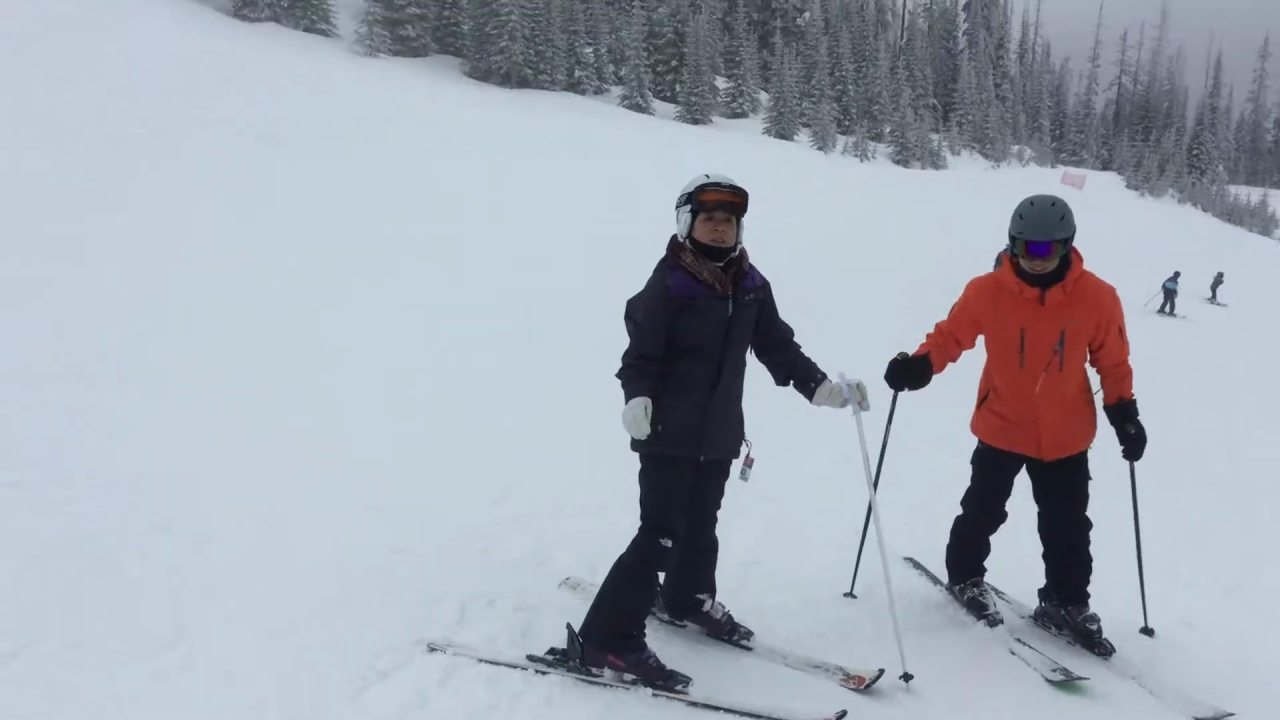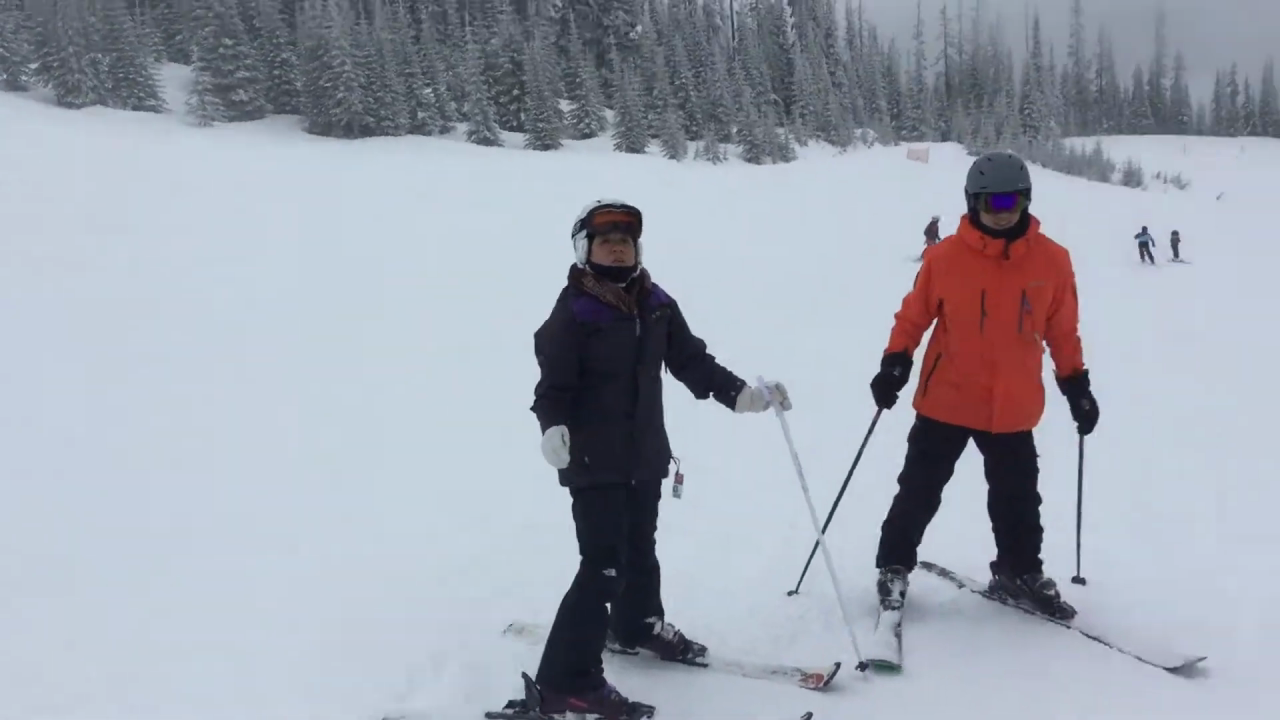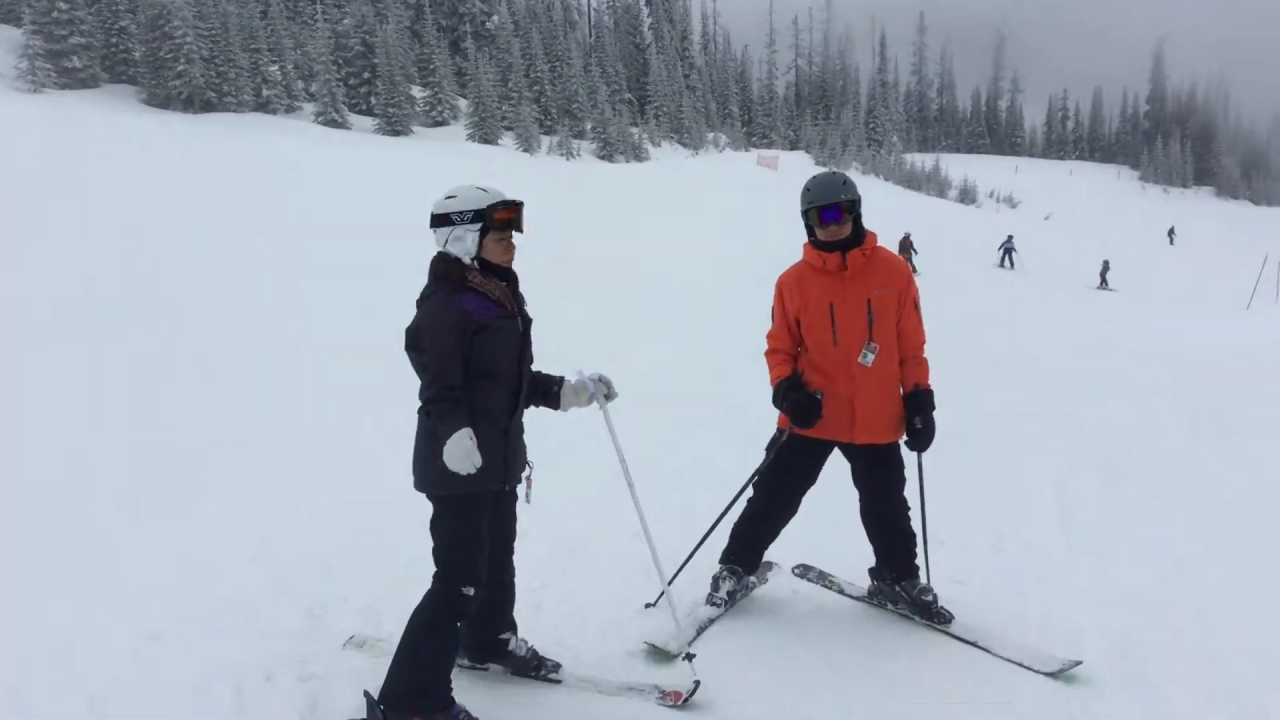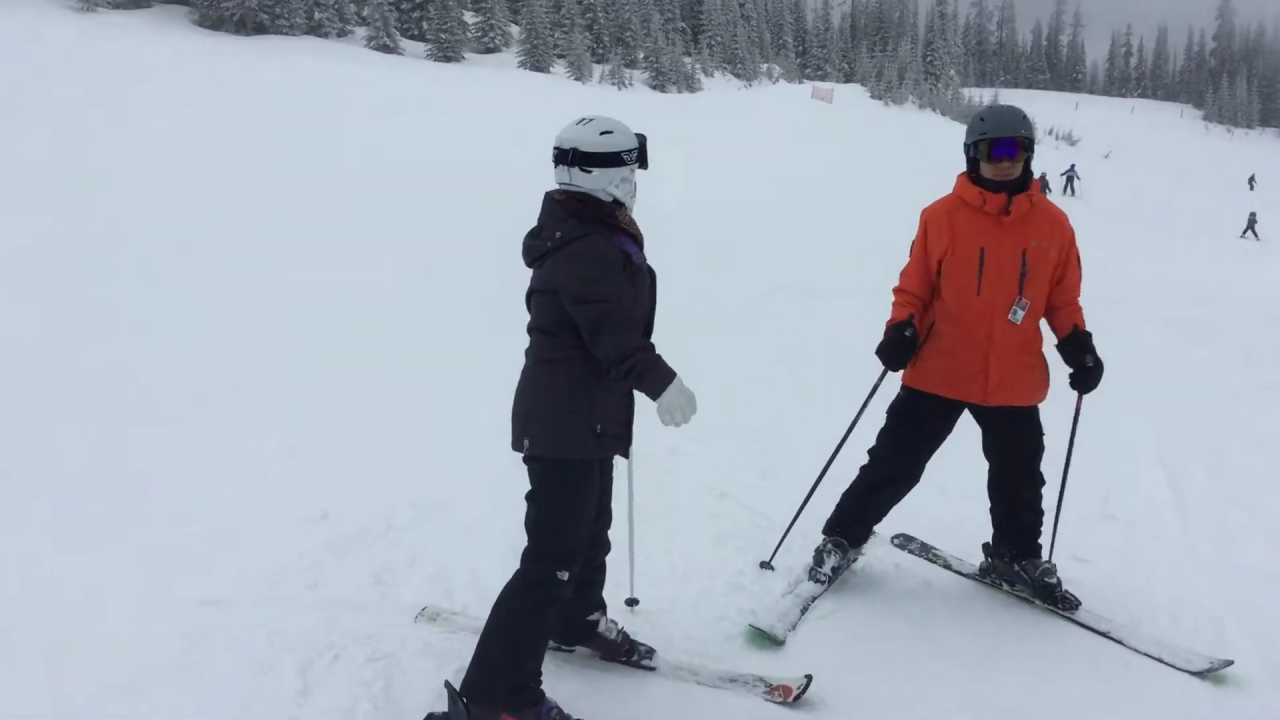
dt=1s
person 1, frame 1
left shoulder: (751, 286)
right shoulder: (668, 284)
left elbow: (777, 346)
right elbow: (641, 353)
left wrist: (821, 387)
right wrist: (637, 398)
left hip: (718, 432)
right hip: (668, 432)
left knee: (701, 525)
right knee: (661, 535)
left ankle: (690, 596)
right ankle: (609, 638)
person 1, frame 2
left shoulder: (655, 304)
right shoulder: (573, 313)
left elbow: (691, 360)
right elbow: (554, 384)
left wrist: (741, 393)
right wrist: (554, 427)
left hip: (645, 455)
right hip: (594, 460)
left knee: (640, 549)
right knee: (602, 566)
left ankle: (639, 623)
person 1, frame 3
left shoulder: (501, 300)
right shoulder: (443, 308)
right elbow: (440, 389)
left wrist: (566, 392)
right wrist: (454, 433)
left hip: (500, 459)
right hip: (457, 467)
left knee: (496, 560)
right knee: (460, 579)
left ankle: (492, 639)
person 1, frame 4
left shoulder: (575, 234)
right shoulder: (591, 250)
right elbow: (614, 334)
right wrist: (660, 384)
left hip: (579, 414)
right hip: (568, 420)
left knee: (587, 530)
right knee: (554, 554)
left ankle: (577, 620)
person 2, frame 1
left shoulder: (1097, 297)
right shoulder: (986, 291)
left elbow: (1113, 360)
right elbow: (950, 335)
left wrist: (1123, 411)
right wrist: (917, 365)
left hip: (1066, 434)
right hip: (1001, 426)
left knee: (1068, 526)
right knee: (982, 510)
left ankle: (1066, 602)
right ankle: (965, 575)
person 2, frame 2
left shoulder: (1051, 260)
right shoulder: (945, 257)
left elbow: (1061, 328)
right elbow: (914, 314)
left wrist: (1076, 382)
right wrist: (895, 362)
left hip: (1013, 408)
right hip: (946, 402)
left knee: (1018, 496)
right knee: (919, 490)
left ankle: (1019, 570)
right ankle: (894, 566)
person 2, frame 3
left shoulder: (892, 271)
right shoulder: (794, 281)
left elbow: (910, 344)
right elbow: (780, 347)
left wrist: (919, 399)
right wrist: (786, 391)
left hip: (876, 419)
right hip: (812, 417)
left knee: (886, 507)
right knee: (773, 499)
left ankle: (897, 578)
right ankle: (736, 567)
person 2, frame 4
left shoulder: (1052, 224)
right shoulder: (942, 216)
left elbow: (1062, 297)
right elbow: (915, 286)
left wrist: (1077, 343)
right wrist: (901, 329)
left hip: (1015, 378)
right hip: (938, 371)
left knee: (1019, 478)
right knee: (893, 464)
left ankle: (1017, 555)
right ankle: (842, 537)
